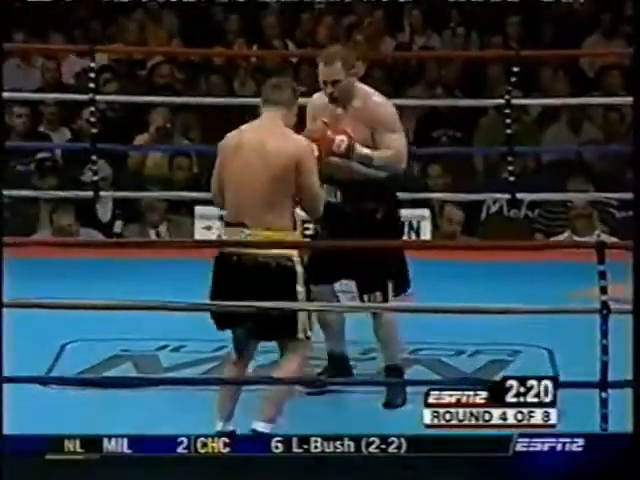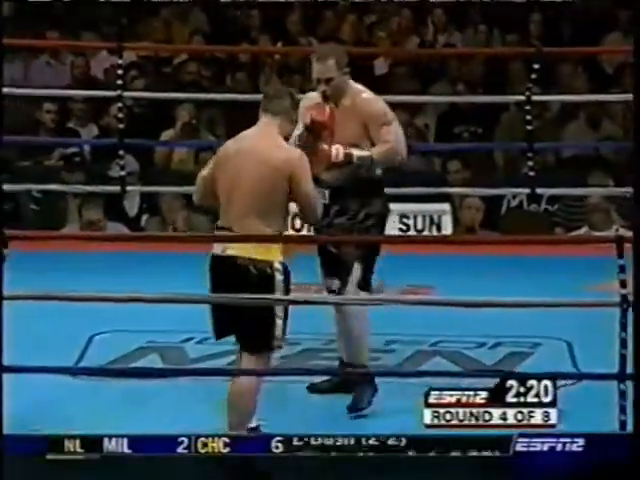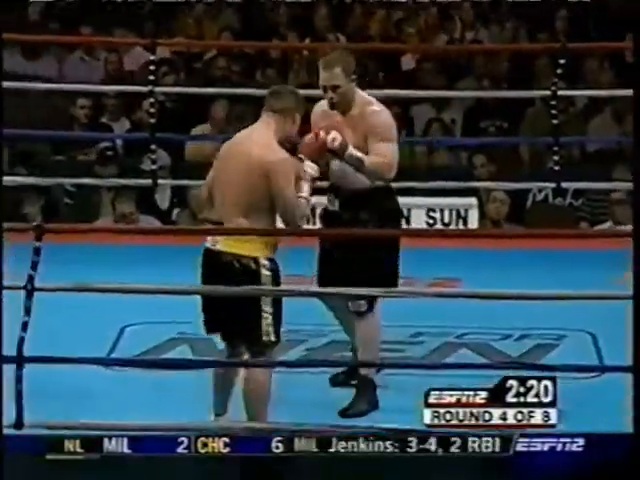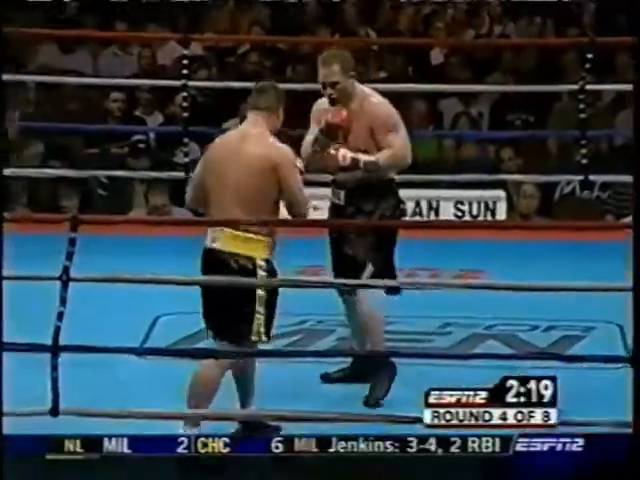
dt=0.4s
person 1, frame 1
left shoulder: (378, 108)
right shoulder: (316, 105)
left elbow: (398, 160)
left wrist: (353, 151)
left hip: (372, 203)
right hip: (334, 199)
left knee: (377, 296)
right knee: (317, 282)
left ankle: (394, 374)
right ankle: (337, 360)
person 1, frame 2
left shoulder: (369, 105)
right shoulder: (309, 103)
left elbow: (397, 150)
left wrist: (352, 155)
right wrist: (306, 134)
left hip: (362, 201)
right hip: (329, 198)
left knee: (344, 288)
right knee: (338, 289)
left ankle: (363, 374)
right ankle: (348, 368)
person 1, frame 3
left shoulder: (376, 116)
right shoulder: (320, 112)
left elbow: (386, 169)
right elbow: (315, 162)
left wrist: (344, 151)
left hip: (372, 210)
right hip: (338, 205)
left knee: (362, 301)
right knee: (330, 289)
left ankle: (367, 387)
right ankle: (363, 356)
person 1, frame 4
left shoulder: (377, 108)
right shoulder: (321, 108)
left elbow: (402, 157)
right elbow: (309, 161)
left wrist: (358, 161)
right wrist: (323, 137)
left hip: (376, 201)
right hip: (343, 199)
left knee: (356, 287)
right knee: (347, 288)
left ankle: (382, 363)
right ankle: (362, 361)
person 2, frame 1
left shoulder: (229, 142)
right shoulder: (299, 147)
right elbow: (315, 208)
left hip: (232, 253)
right hip: (275, 256)
left knee: (242, 345)
right knee: (295, 348)
left ankle: (223, 426)
right ankle: (264, 427)
person 2, frame 2
left shoulder: (227, 148)
right shoulder: (292, 157)
left elbow: (200, 197)
right elbow: (312, 215)
left hip: (223, 256)
right hip: (260, 261)
left knee: (249, 347)
right knee: (256, 357)
left ankle: (244, 426)
person 2, frame 3
left shoulder: (230, 145)
right shoulder: (277, 157)
left elbow: (210, 193)
right elbow: (295, 219)
right wrist: (305, 182)
left hip: (216, 252)
right hip: (249, 258)
left knee: (234, 345)
right knee: (260, 353)
left ankle: (219, 421)
person 2, frame 4
left shoulder: (217, 145)
right shoulder: (279, 153)
left elbow: (193, 200)
right elbow: (300, 211)
right wrist: (295, 175)
left hip: (215, 250)
right hip: (248, 259)
left knee: (240, 341)
right knee: (227, 350)
left ankle: (249, 416)
right ankle: (188, 432)
